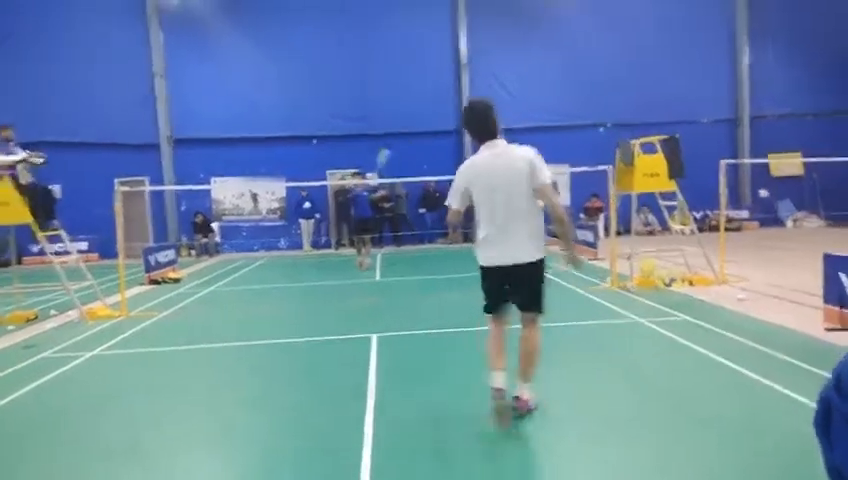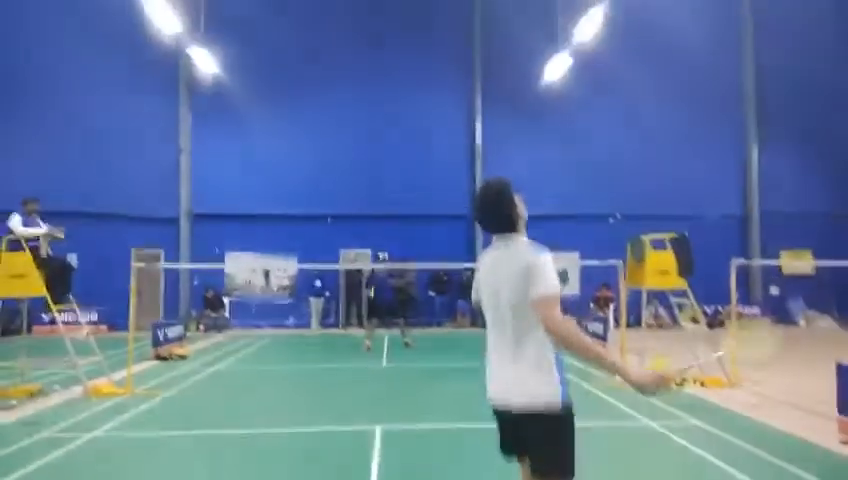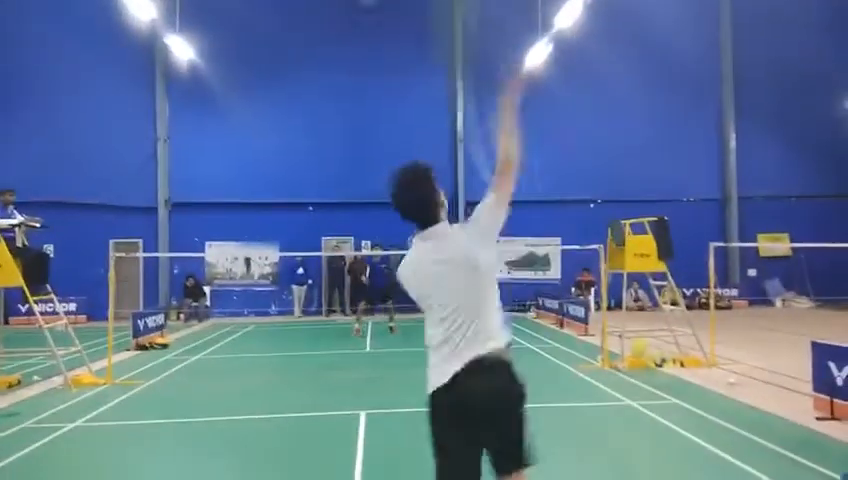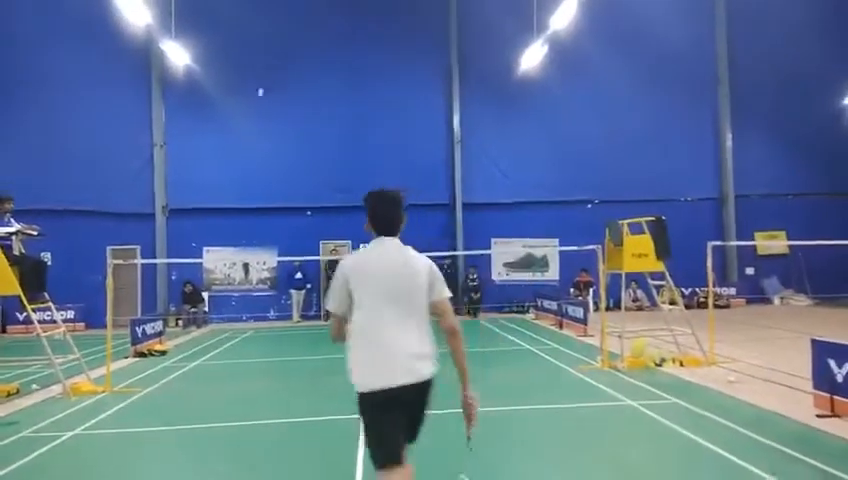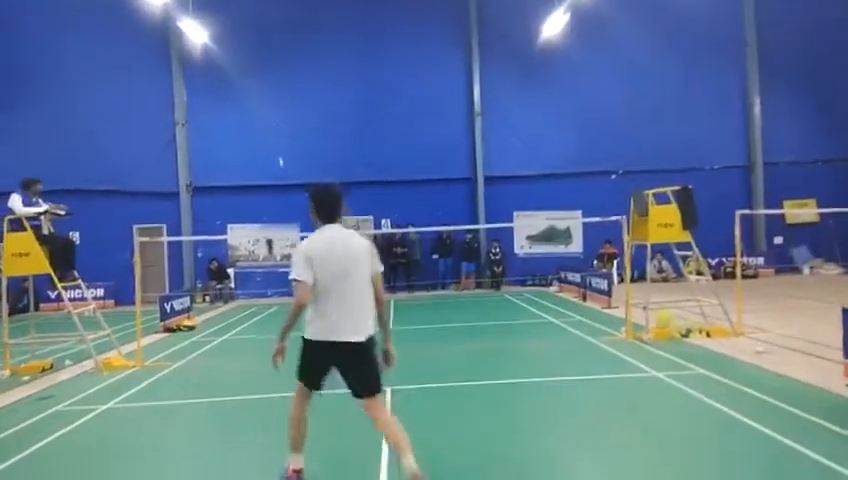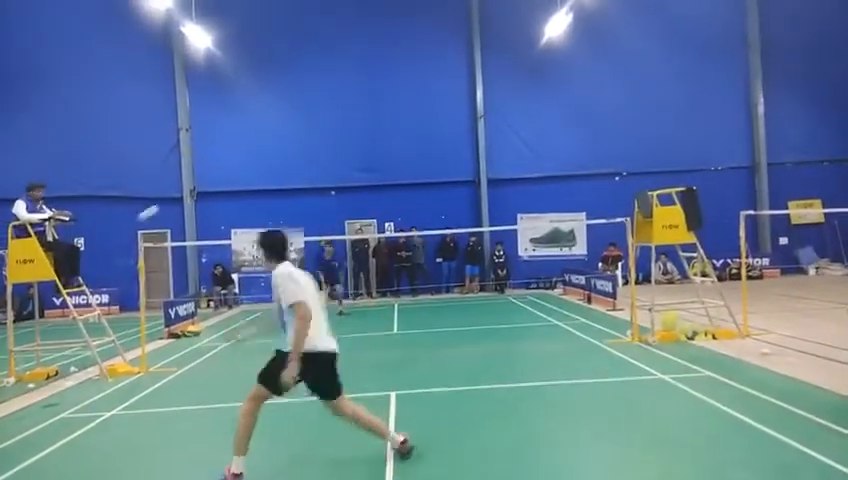
dt=0.5s
person 1, frame 1
left shoulder: (467, 169)
right shoulder: (525, 156)
left elbow: (452, 219)
right elbow: (553, 206)
right wrist: (570, 244)
left hip: (490, 258)
right hip: (528, 255)
left knee: (497, 322)
right knee: (530, 322)
left ankle: (498, 387)
right ankle: (523, 393)
person 1, frame 2
left shoulder: (485, 264)
right shoulder: (533, 259)
right elbow: (555, 326)
right wrist: (625, 372)
left hip: (502, 393)
right hip: (541, 396)
person 1, frame 3
left shoulder: (407, 268)
right shoulder: (474, 237)
right elbow: (506, 172)
right wrist: (509, 110)
left hip: (444, 384)
right hip: (492, 369)
person 1, frame 4
left shoulder: (350, 266)
right shoulder: (424, 264)
left elbow: (337, 332)
right elbow: (452, 328)
right wrist: (466, 388)
left hip: (374, 383)
right hip: (419, 377)
person 1, frame 5
left shoulder: (307, 248)
right shoulder: (364, 244)
left elbow: (301, 300)
right elbow: (380, 298)
left wrist: (281, 339)
right wrist: (387, 340)
left hip: (320, 337)
right hip: (359, 336)
left knee: (301, 396)
right knee: (378, 409)
person 1, frame 6
left shoulder: (281, 275)
right shoulder: (300, 275)
left elbow: (304, 315)
left wrist: (293, 361)
left hip: (306, 353)
right hip: (325, 350)
left knee: (253, 401)
right knee: (341, 406)
right ankle: (398, 440)
